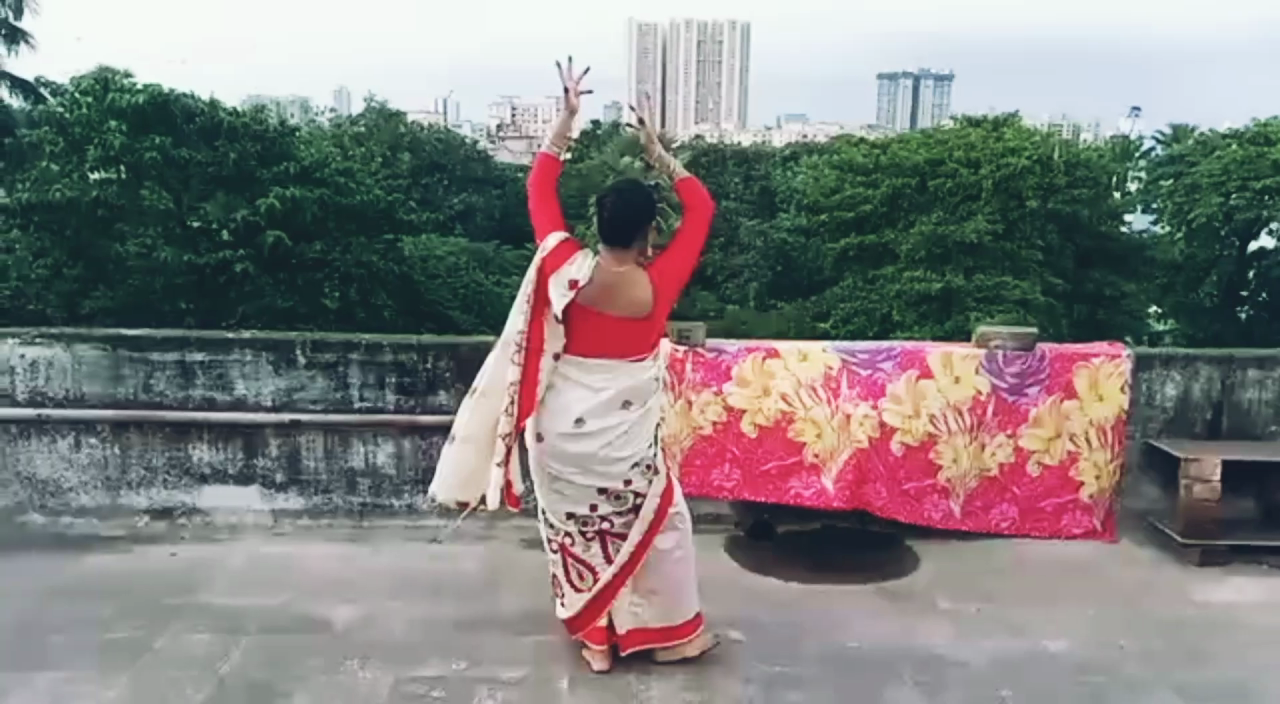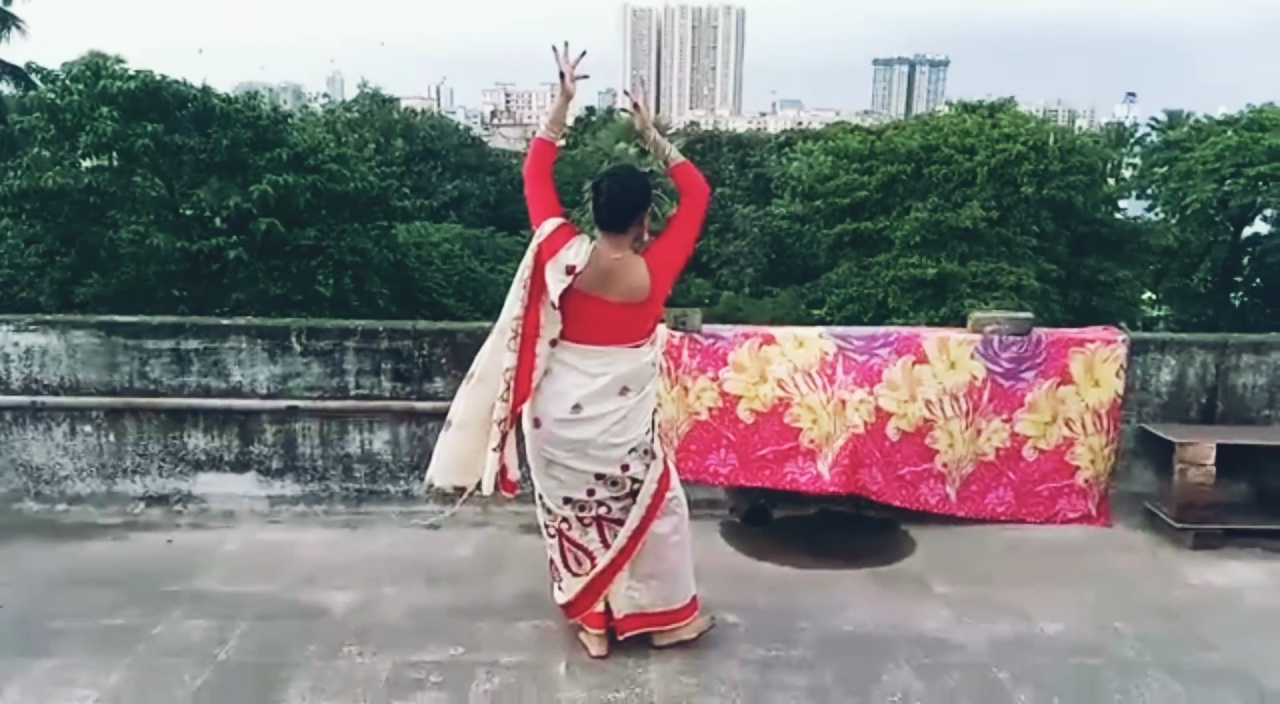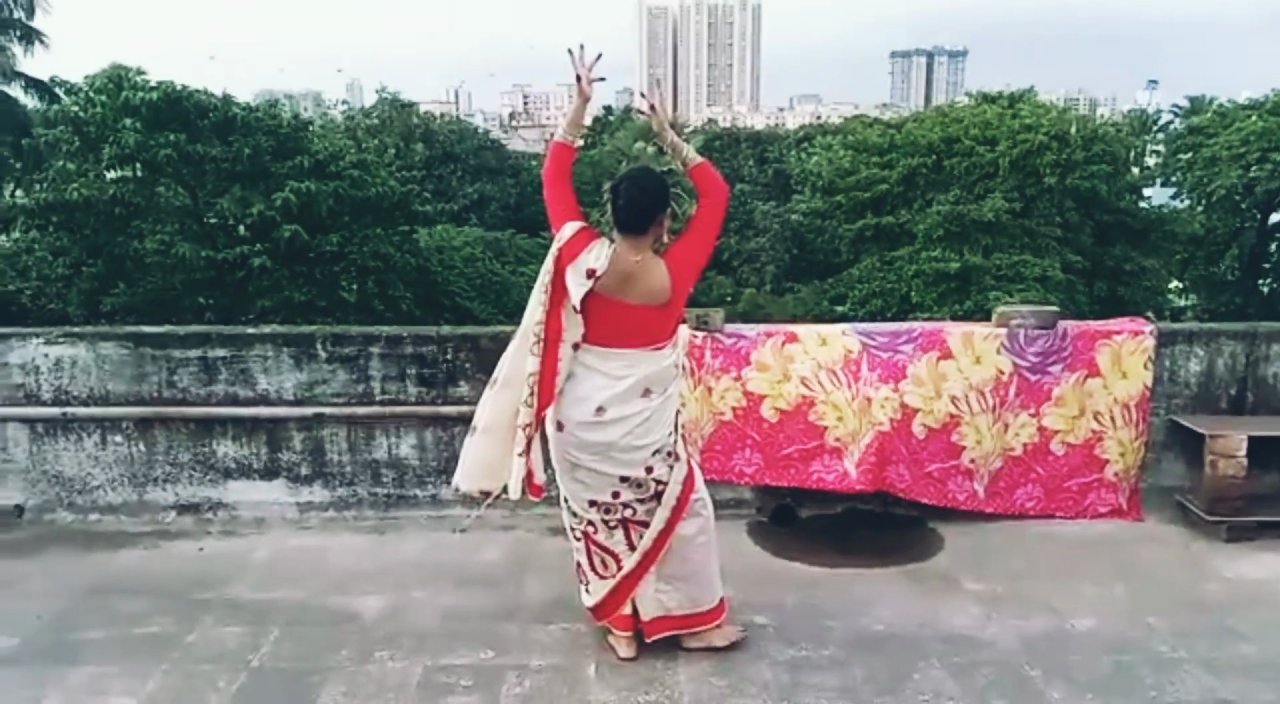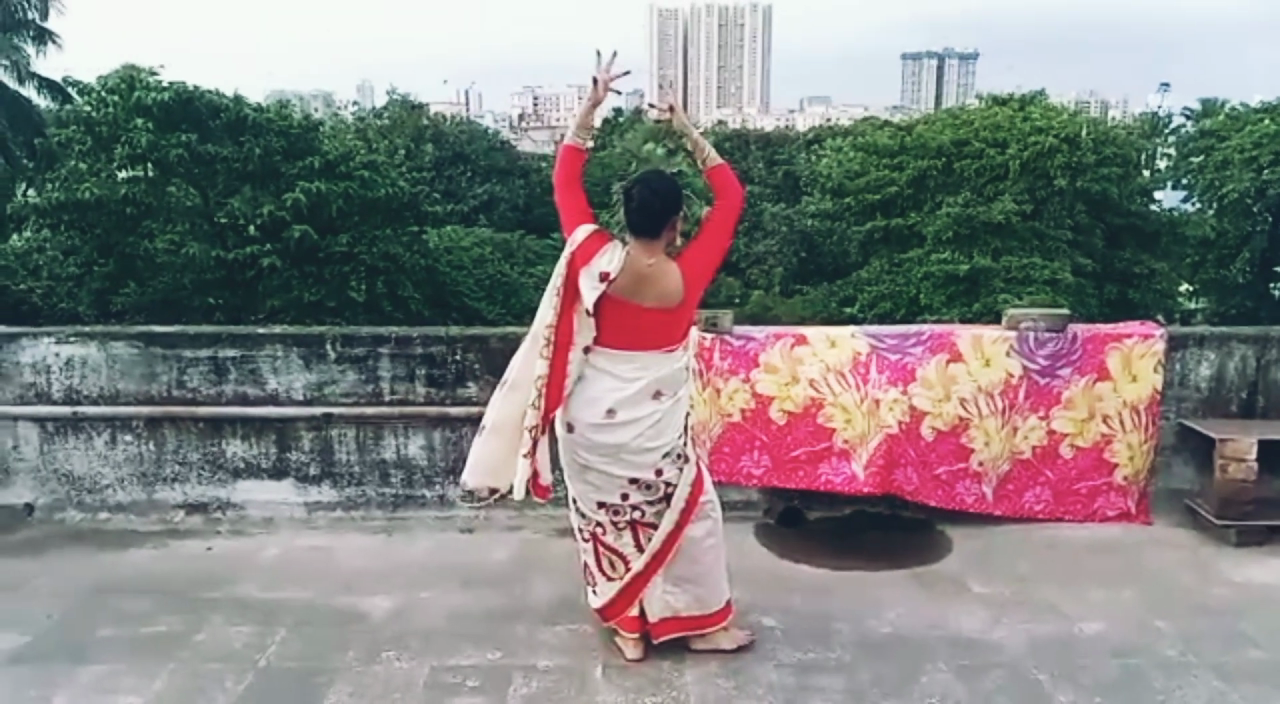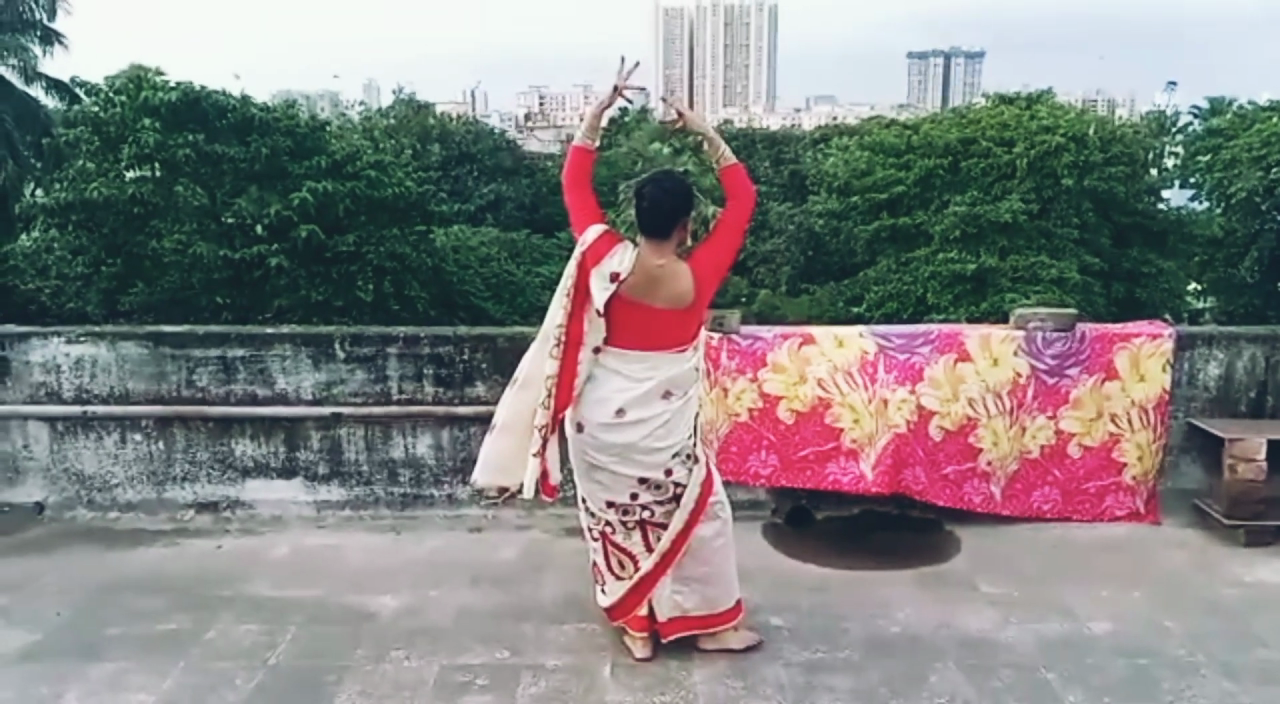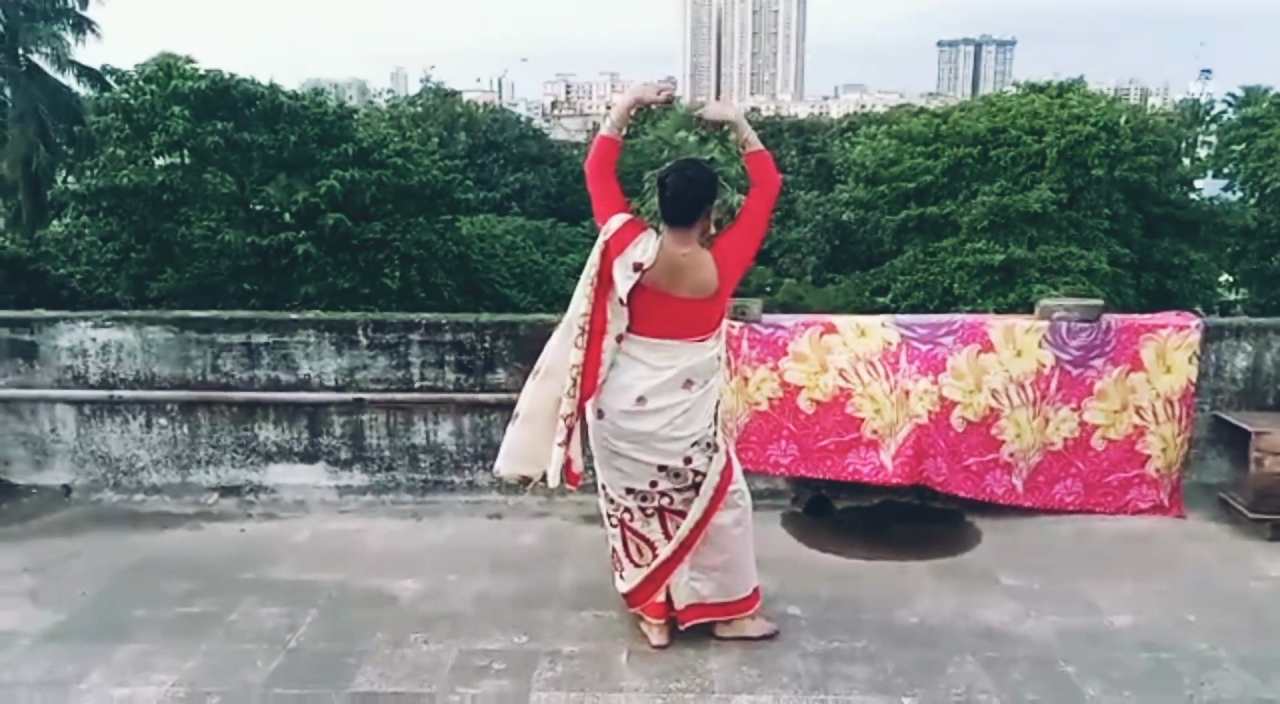
dt=0.7s
person 1, frame 1
left shoulder: (566, 271)
right shoulder: (658, 286)
left elbow: (540, 189)
right elbow: (700, 207)
left wrist: (567, 117)
right wrist: (655, 148)
left hip: (561, 433)
right hip: (625, 440)
left knee: (575, 532)
right knee: (658, 525)
left ankle: (594, 638)
right ankle: (671, 632)
person 1, frame 2
left shoulder: (564, 256)
right shoulder: (654, 272)
left elbow: (536, 173)
right elbow: (697, 193)
left wrist: (564, 100)
right wrist: (650, 133)
left hip: (557, 419)
right hip: (621, 426)
left knee: (571, 516)
right knee: (657, 509)
left ankle: (592, 622)
right ankle: (667, 616)
person 1, frame 3
left shoulder: (582, 260)
right shoulder: (673, 275)
left elbow: (554, 178)
right elbow: (716, 194)
left wrist: (580, 104)
right wrist: (668, 134)
left hip: (581, 422)
right hip: (645, 426)
left knee: (598, 520)
right knee: (681, 512)
left ankle: (620, 626)
right ankle: (697, 621)
person 1, frame 4
left shoulder: (595, 261)
right shoulder: (687, 277)
left elbow: (566, 181)
right elbow: (730, 197)
left wrist: (592, 105)
right wrist: (689, 132)
left hip: (591, 422)
right hip: (655, 428)
left knee: (606, 521)
right knee: (691, 514)
left ankle: (627, 626)
right ankle: (703, 623)
person 1, frame 5
left shoulder: (606, 261)
right shoulder: (698, 277)
left elbow: (574, 181)
right elbow: (743, 197)
left wrist: (600, 108)
right wrist: (706, 132)
left hip: (601, 424)
right hip: (663, 430)
left knee: (615, 521)
right knee: (701, 514)
left ankle: (635, 626)
right ankle: (711, 622)
person 1, frame 6
left shoulder: (629, 249)
right shoulder: (721, 267)
left elbow: (598, 170)
right elbow: (768, 185)
left wrist: (628, 105)
right wrist: (737, 122)
left hip: (621, 411)
right hip: (685, 419)
left knee: (634, 508)
right knee: (720, 503)
left ankle: (653, 614)
right ankle: (729, 610)
